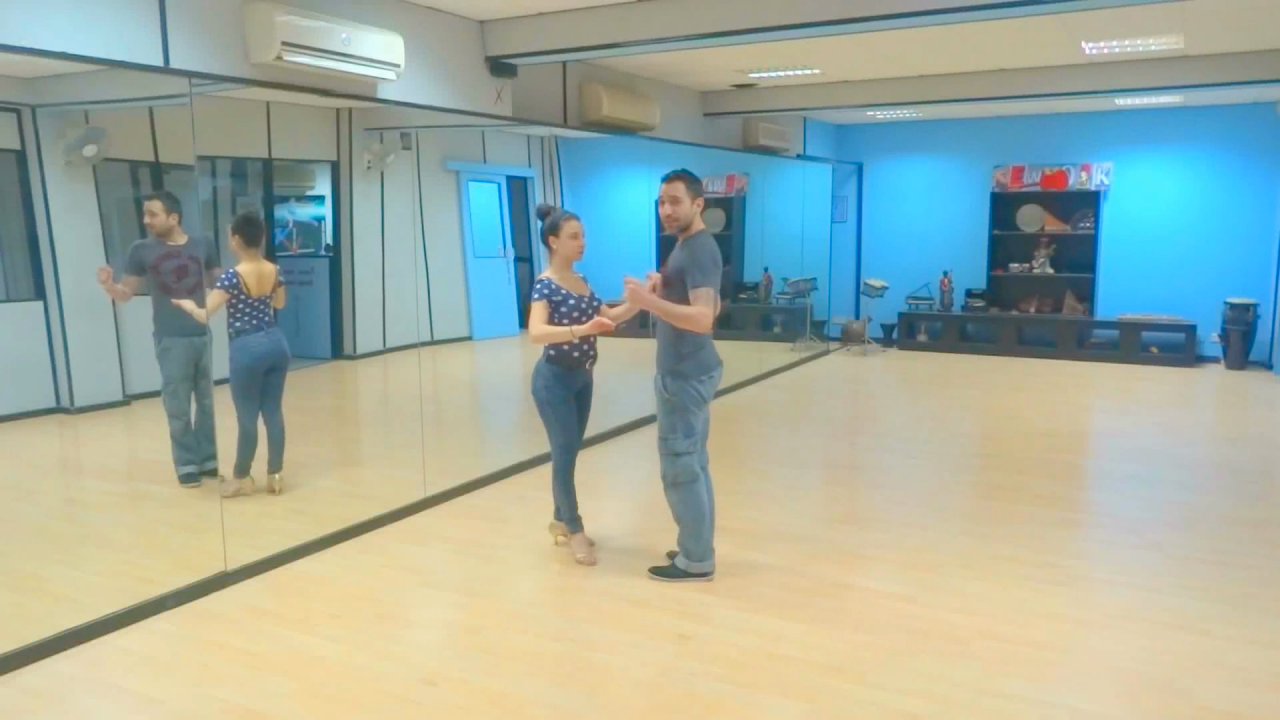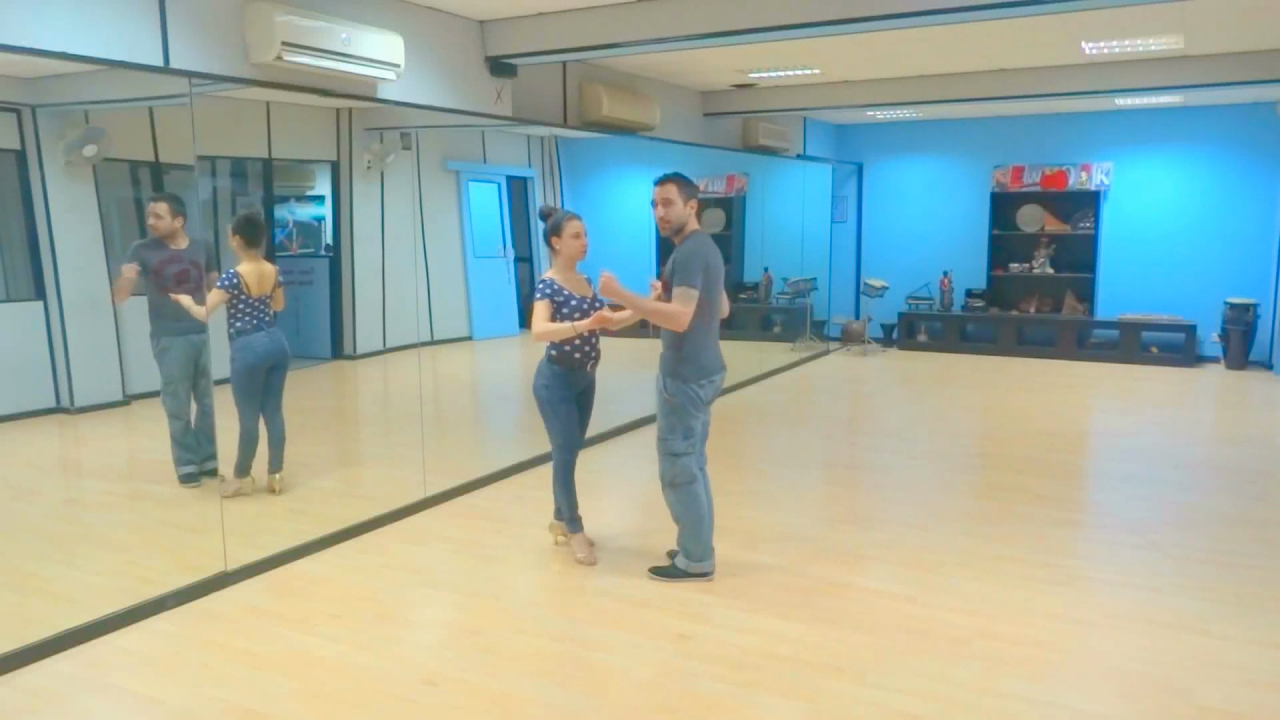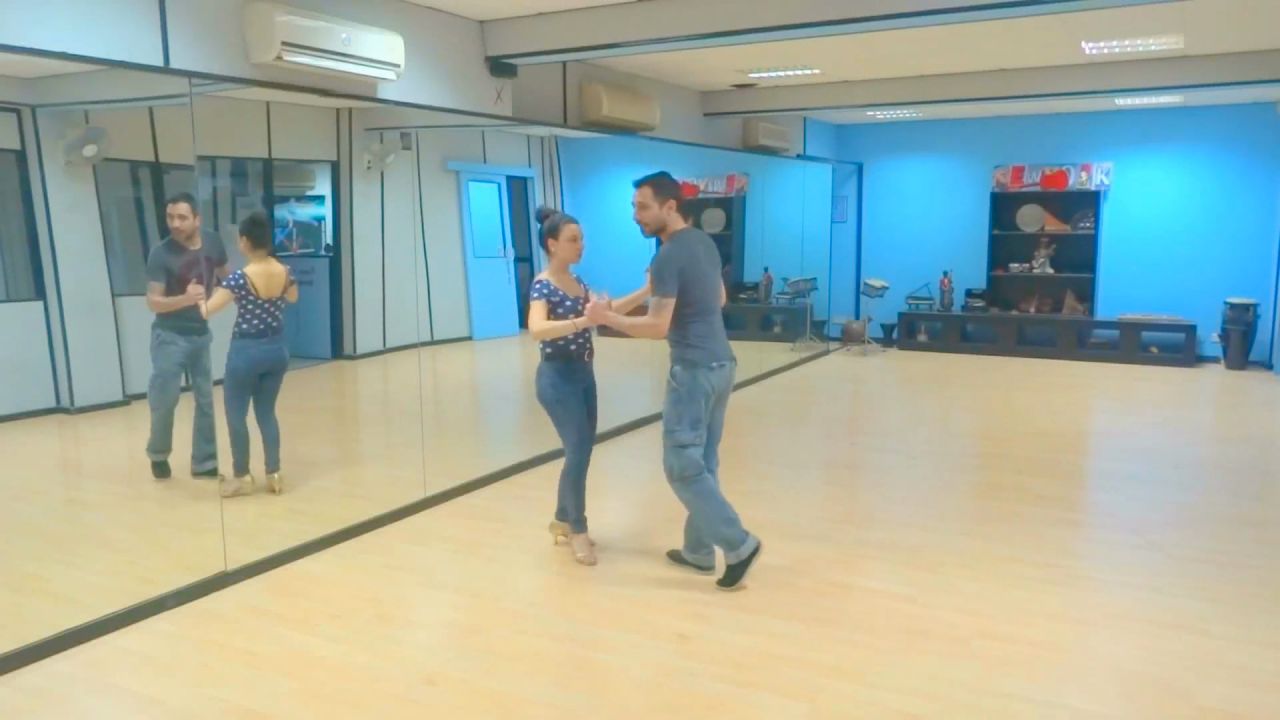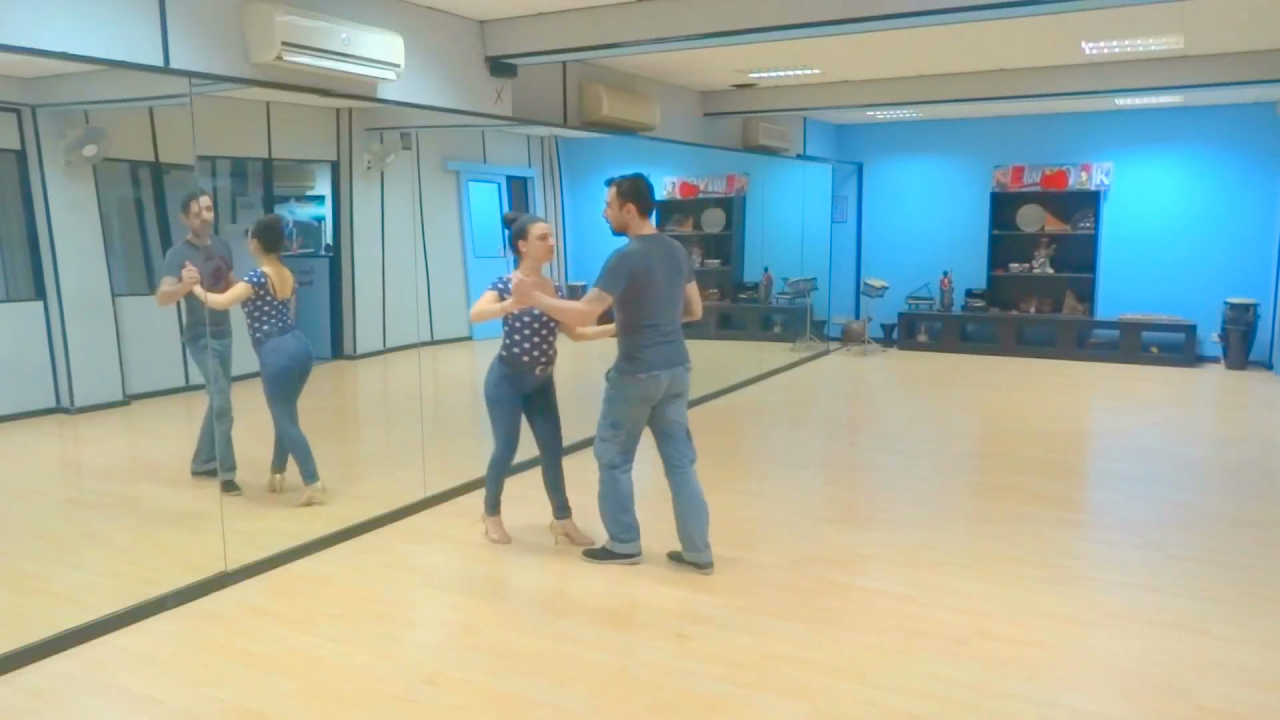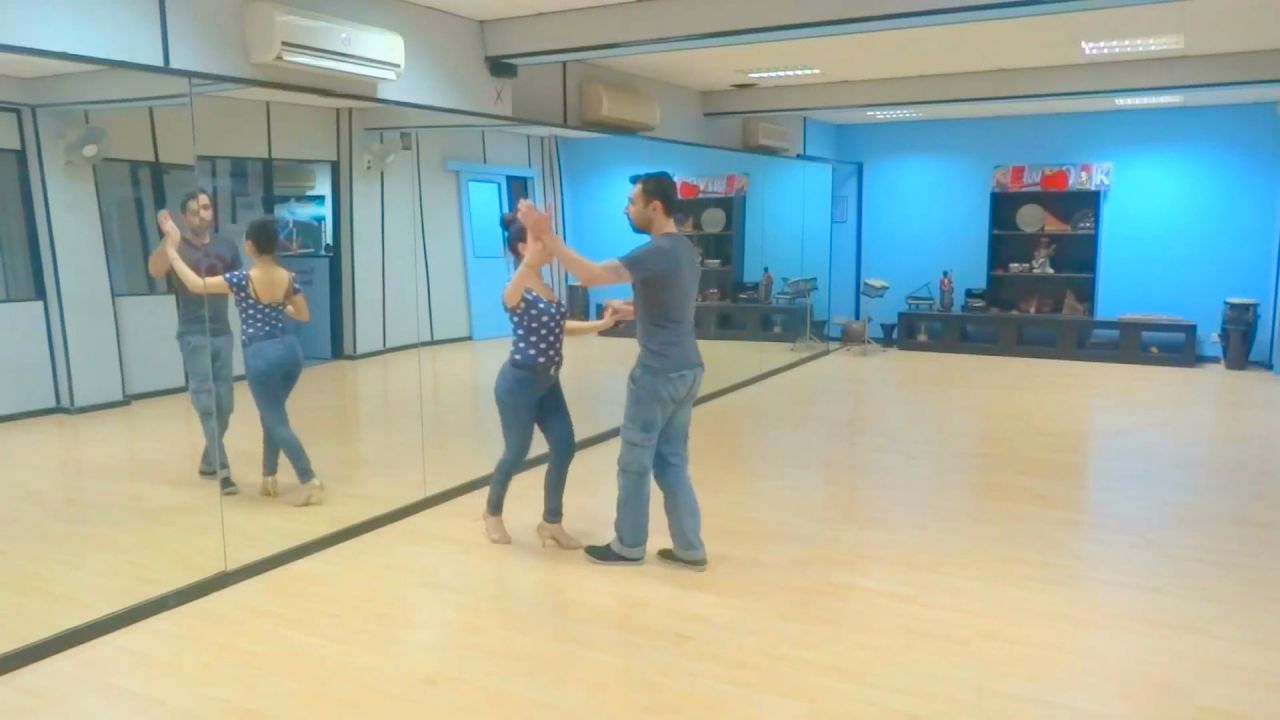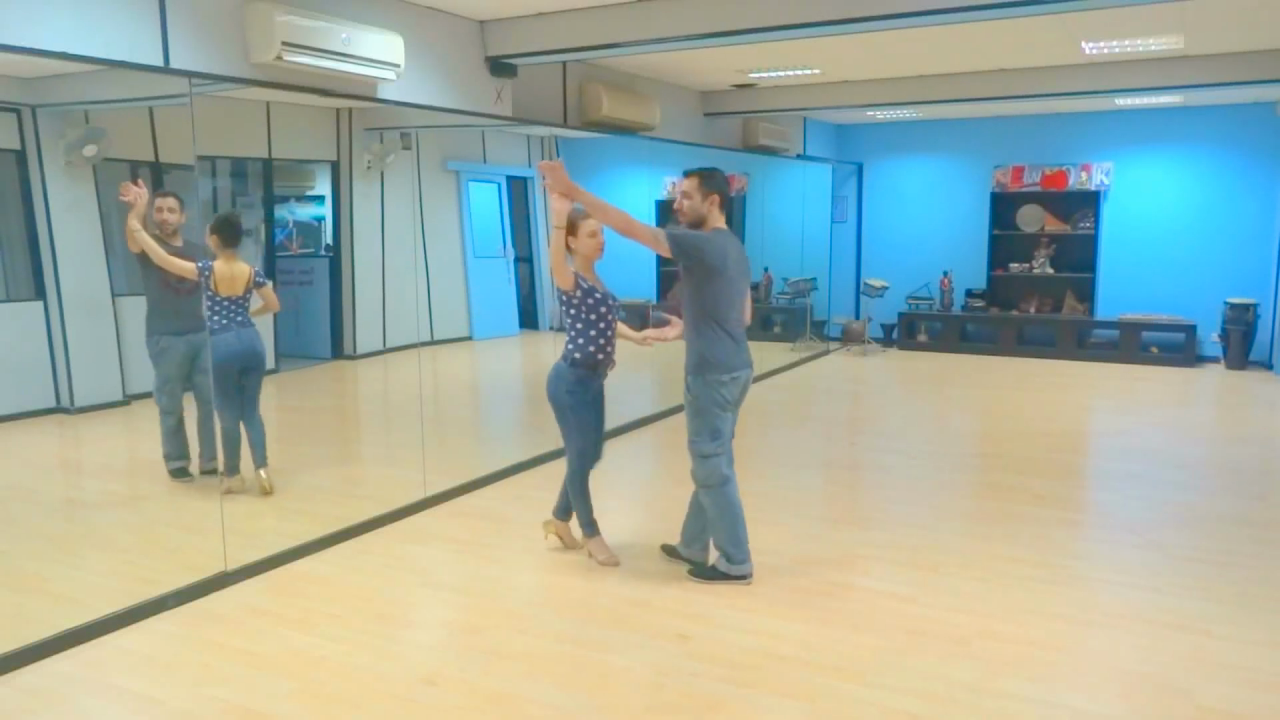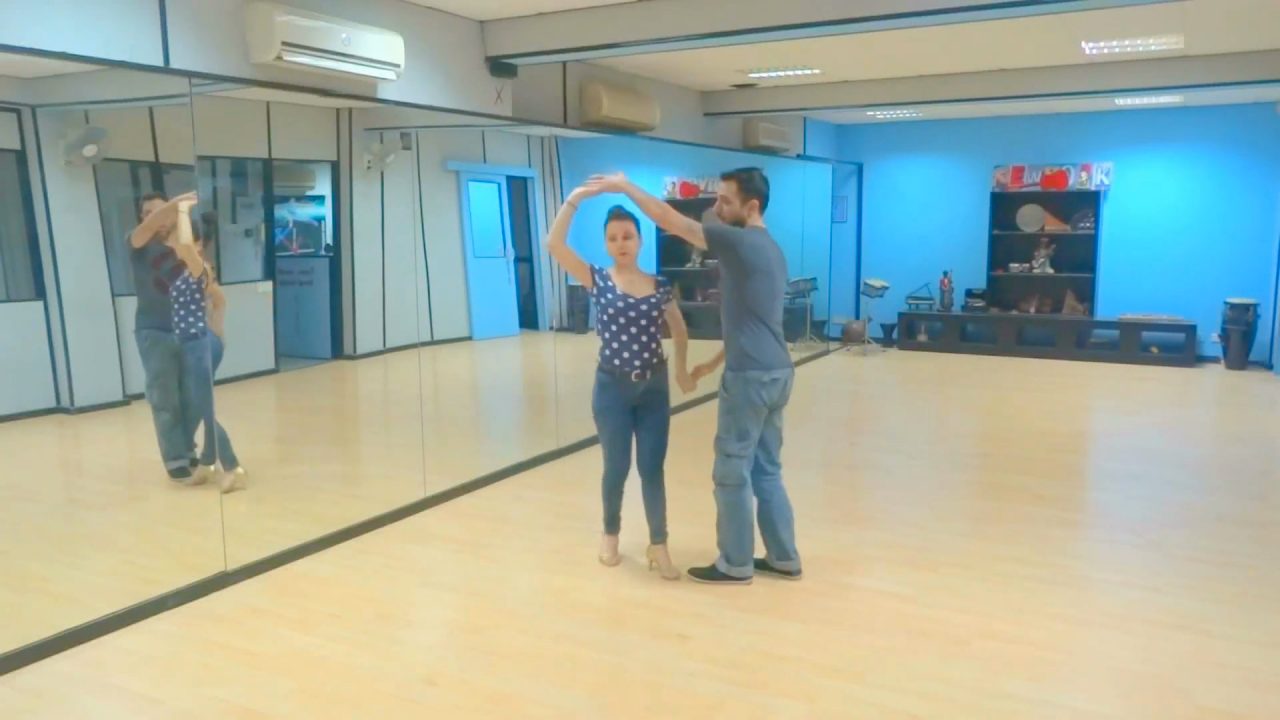
dt=0.7s
person 1, frame 1
left shoulder: (699, 250)
right shoulder: (687, 246)
left elbow: (703, 318)
left wrist: (649, 301)
right wrist: (663, 289)
left hip: (686, 375)
right hip: (687, 371)
left knee: (679, 467)
right knee: (693, 464)
left ankle: (695, 561)
right ankle: (697, 548)
person 1, frame 2
left shoulder: (691, 252)
right shoulder: (701, 248)
left elbow: (679, 318)
right elbow: (722, 309)
left wrist: (622, 295)
right wrist: (665, 296)
left hip: (686, 377)
right hip: (700, 372)
left knee: (678, 468)
right knee: (692, 465)
left ankle: (696, 561)
right ankle: (696, 548)
person 1, frame 3
left shoulder: (668, 256)
right shoulder: (703, 243)
left elbow: (657, 327)
left wrist: (606, 317)
left hip: (695, 369)
right hip: (721, 363)
left knee: (683, 464)
right knee: (702, 461)
left ankle: (737, 544)
right ankle: (699, 550)
person 1, frame 4
left shoulder: (626, 258)
right shoulder: (677, 251)
left elbow: (584, 314)
right elbow: (694, 310)
left wrist: (535, 298)
left hip: (637, 374)
right hip: (676, 370)
left knee: (613, 458)
right knee: (680, 461)
left ankle: (624, 544)
right ankle: (698, 550)
person 1, frame 5
left shoulder: (657, 253)
right shoulder: (685, 249)
left elbow: (590, 275)
left wrist: (546, 236)
right wrist: (634, 310)
left hip: (659, 372)
right hip: (686, 369)
left knee: (634, 461)
right knee: (672, 460)
left ankle: (626, 547)
right ankle: (689, 547)
person 1, frame 6
left shoulder: (701, 245)
right shoulder: (733, 249)
left elbow: (629, 228)
left wrist: (573, 191)
right wrist: (687, 329)
left hip: (712, 375)
right hip: (733, 369)
left knee: (714, 471)
right knee: (709, 466)
left ankle: (736, 563)
right ankle: (692, 546)
person 1, frame 7
left shoulder: (738, 242)
right shoulder: (768, 249)
left elbow: (666, 218)
left wrist: (624, 185)
right wrist: (714, 361)
left hip: (750, 376)
right hip: (775, 372)
left knee: (731, 473)
right knee: (765, 469)
left ankle: (733, 565)
right ankle: (783, 556)
person 2, frame 1
left shoulder: (581, 281)
right shoulder: (545, 285)
left elbow: (609, 318)
right elbow: (536, 332)
right wrist: (583, 330)
left hip: (582, 378)
right hip: (555, 379)
left knee: (571, 452)
right knee: (564, 454)
left ankle: (560, 521)
right ankle: (574, 529)
person 2, frame 2
left shoulder: (585, 281)
right shoulder: (548, 285)
left elbow: (612, 321)
right elbow: (539, 330)
right wrist: (585, 324)
left hip: (585, 379)
right hip: (556, 380)
left knee: (570, 452)
right knee: (565, 455)
left ankle: (560, 521)
right ankle: (574, 530)
person 2, frame 3
left shoulder: (576, 281)
right shoulder: (543, 286)
left elbow: (610, 310)
right elbow: (536, 329)
left wrist: (647, 290)
right wrist: (581, 321)
left hip: (582, 374)
right hip: (557, 378)
left knee: (580, 452)
right knee: (579, 452)
left ankle: (563, 520)
right ankle: (578, 531)
person 2, frame 4
left shoulder: (555, 288)
right shoulder: (505, 284)
left elbow: (574, 332)
right elbow: (474, 314)
left wrist: (613, 328)
right wrist: (509, 306)
left hip: (541, 381)
right hip: (507, 378)
left knee: (553, 450)
right knee: (506, 450)
left ankle: (562, 520)
right ankle: (491, 514)
person 2, frame 5
left shoulder: (545, 286)
right shoulder: (517, 290)
left elbow: (559, 326)
right elbow: (509, 298)
left wrist: (601, 324)
right wrist: (533, 255)
left hip: (547, 381)
right hip: (519, 381)
left knee: (563, 450)
right knee: (516, 454)
left ankle: (551, 522)
right ankle: (493, 512)
person 2, frame 6
left shoulder: (594, 280)
right shoulder: (570, 281)
right elbow: (555, 262)
left wrist: (635, 336)
right wrist: (559, 219)
left hip: (591, 380)
right hip: (571, 381)
left knee: (588, 455)
right knee: (582, 458)
left ankle: (559, 519)
right ankle: (590, 535)
person 2, frame 7
left shoulder: (658, 285)
right shoulder: (598, 279)
left elbow: (679, 326)
right elbow: (554, 244)
left wrist: (681, 366)
right wrist: (574, 199)
left hip: (654, 388)
right hip: (612, 388)
left knee: (651, 468)
right knee: (617, 469)
left ankle: (657, 547)
right ankle: (611, 532)
person 3, frame 1
left shoulder: (203, 246)
right shoulder: (142, 250)
right elbow: (126, 294)
right wrist: (108, 285)
left hip: (202, 335)
right hip: (170, 339)
left knee: (205, 401)
right knee: (178, 405)
left ankle: (207, 459)
right ankle: (186, 464)
person 3, frame 2
left shoulder: (203, 248)
right shoulder: (142, 250)
left elbow: (214, 288)
right elbow: (120, 297)
right wrist: (124, 279)
left hip: (200, 334)
right hip: (169, 339)
left knee: (205, 401)
right knee: (178, 405)
left ankle: (207, 460)
right ankle: (186, 465)
person 3, frame 3
left shoulder: (213, 243)
right shoulder: (160, 254)
left elbow: (225, 276)
right elbow: (153, 302)
right wrist: (185, 299)
left hip: (201, 335)
right hip: (169, 336)
left knee: (205, 401)
right knee: (163, 400)
left ankle: (204, 462)
right ankle: (158, 454)
person 3, frame 4
left shoulder: (222, 246)
right shoulder: (178, 254)
right elbow: (162, 297)
right wrist: (184, 285)
left hip: (224, 335)
right hip: (201, 339)
left knee: (218, 402)
right knee: (222, 405)
left ankle: (203, 462)
right ankle: (226, 473)
person 3, frame 5
left shoulder: (226, 246)
right shoulder: (177, 248)
right elbow: (155, 270)
left hip: (223, 334)
right hip: (193, 336)
left knee: (224, 404)
right knee: (207, 404)
left ankle: (211, 464)
right ankle: (221, 469)
person 3, frame 6
left shoulder: (198, 251)
right shoulder: (147, 246)
right elbow: (131, 236)
right wrist: (139, 209)
left hip: (199, 335)
right hip: (165, 338)
left knee: (209, 400)
right knee: (171, 404)
left ankle: (209, 462)
right ankle: (176, 462)
person 3, frame 7
right shoulder: (139, 245)
right elbow: (150, 223)
right wrist: (179, 202)
right hip: (154, 334)
left knee: (190, 397)
right knee: (165, 400)
left ankle: (186, 452)
right ankle: (175, 462)
person 4, frame 1
left shoulder: (232, 277)
right shoulder: (274, 271)
left elbow: (204, 315)
left wrist: (187, 305)
left hip: (247, 349)
right hip: (276, 344)
left knee: (247, 418)
right knee: (273, 412)
left ankle: (242, 478)
right ankle: (275, 475)
person 4, frame 2
left shoulder: (233, 277)
right shoulder: (274, 272)
left elbow: (203, 313)
left wrist: (186, 301)
left hip: (249, 349)
right hip: (277, 344)
left knee: (249, 418)
right knee: (274, 412)
left ankle: (243, 477)
right ankle: (275, 475)
person 4, frame 3
left shoulder: (240, 278)
right shoulder: (285, 272)
left elbow: (206, 311)
left hip: (247, 351)
right hip: (277, 348)
left knee: (235, 413)
right knee: (266, 411)
left ankle: (242, 477)
right ankle: (274, 474)
person 4, frame 4
left shoulder: (257, 277)
right shoulder: (289, 277)
left elbow: (221, 303)
left wrist: (196, 288)
left hip: (277, 352)
right hip: (301, 346)
left knee: (285, 421)
right knee: (285, 414)
left ankle: (313, 484)
right ankle: (277, 474)
person 4, frame 5
left shoulder: (242, 280)
right shoulder: (290, 278)
left elbow: (195, 285)
right elbow: (304, 314)
left wrist: (172, 250)
left hip: (262, 355)
right hip: (291, 349)
left knee: (276, 421)
right knee: (271, 414)
left ankle: (310, 482)
right ankle: (270, 477)
person 4, frame 6
left shoulder: (207, 270)
right shoulder: (253, 273)
left elbow: (161, 258)
right elbow: (274, 305)
left wrist: (135, 221)
left hip: (222, 346)
right hip: (251, 342)
left knee: (229, 413)
right knee: (251, 411)
left ankle: (232, 476)
right ankle: (261, 470)
person 4, frame 7
left shoulder: (197, 271)
right shoulder: (198, 272)
right elbow: (217, 301)
left wrist: (183, 210)
right wrist: (214, 329)
left hip: (199, 347)
right hip: (194, 347)
left knee: (204, 410)
right knee: (197, 409)
left ankle: (233, 468)
right ankle: (207, 464)
